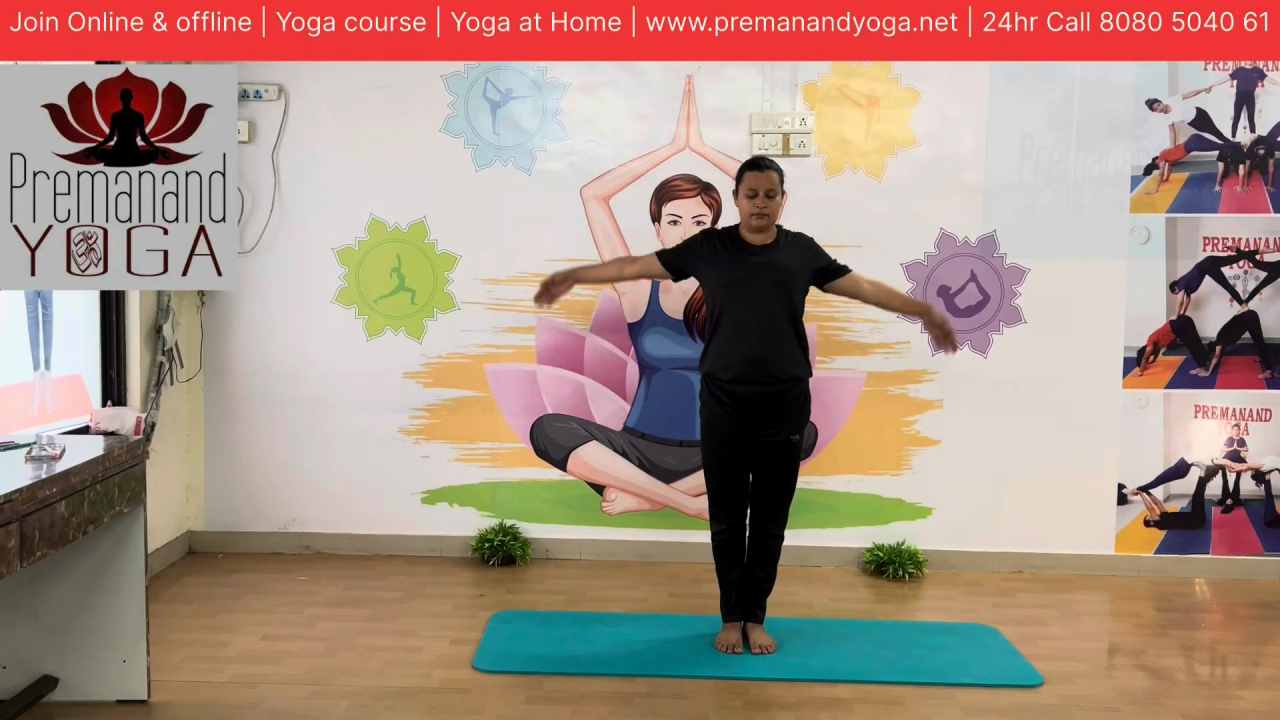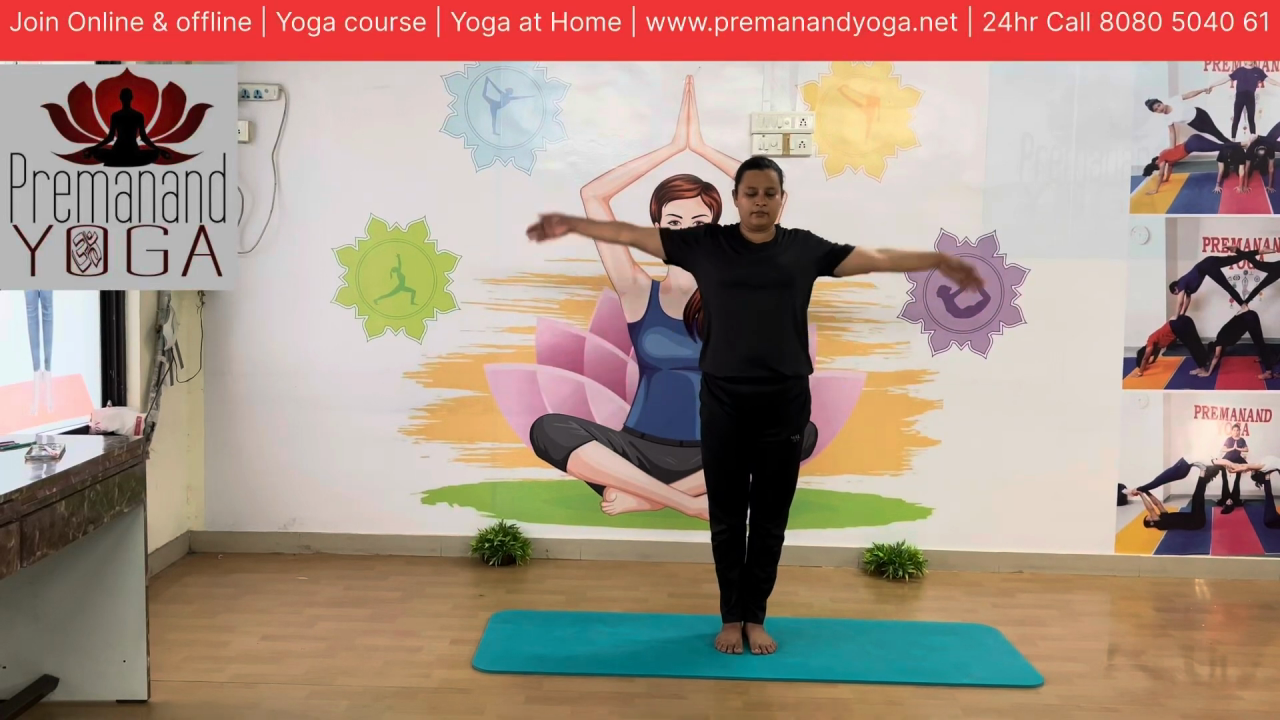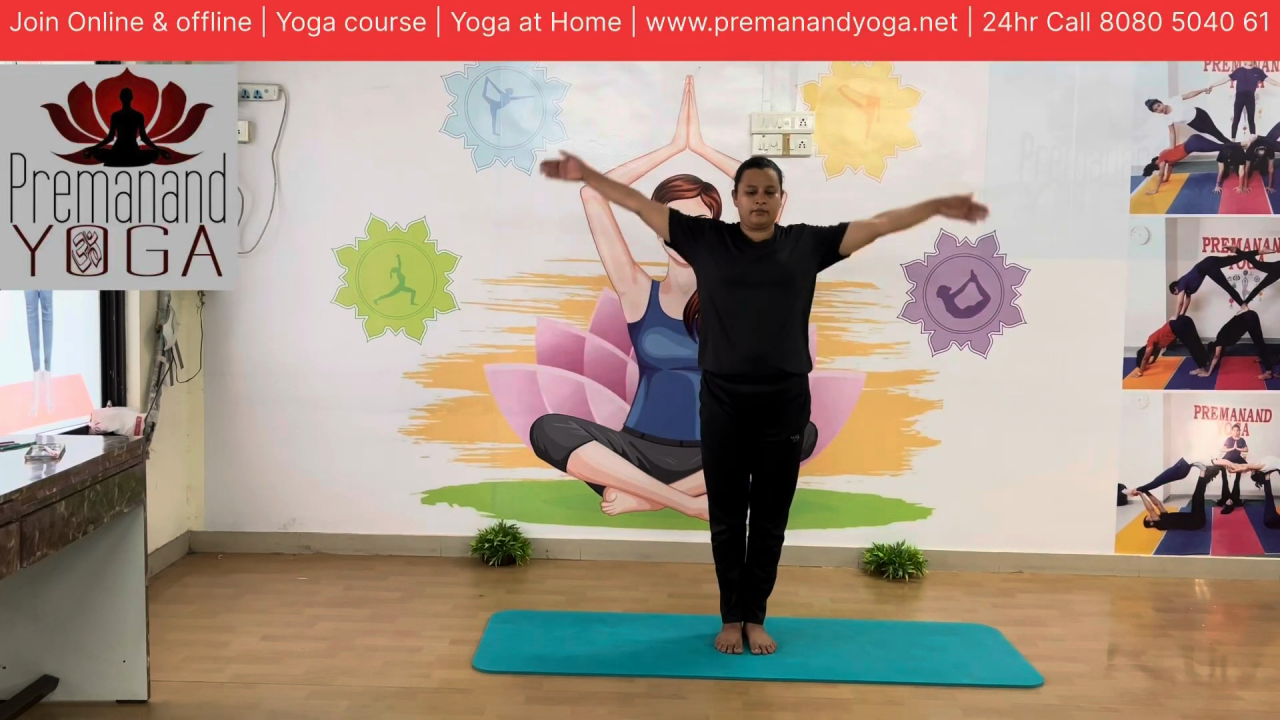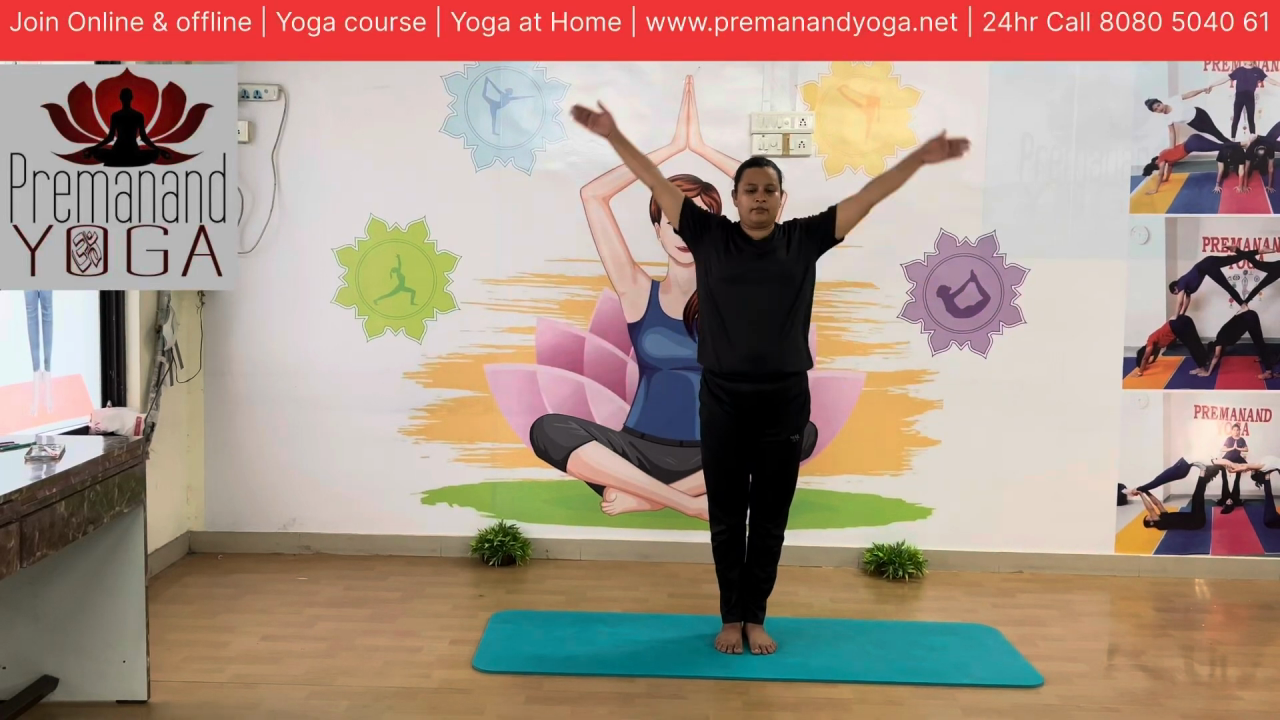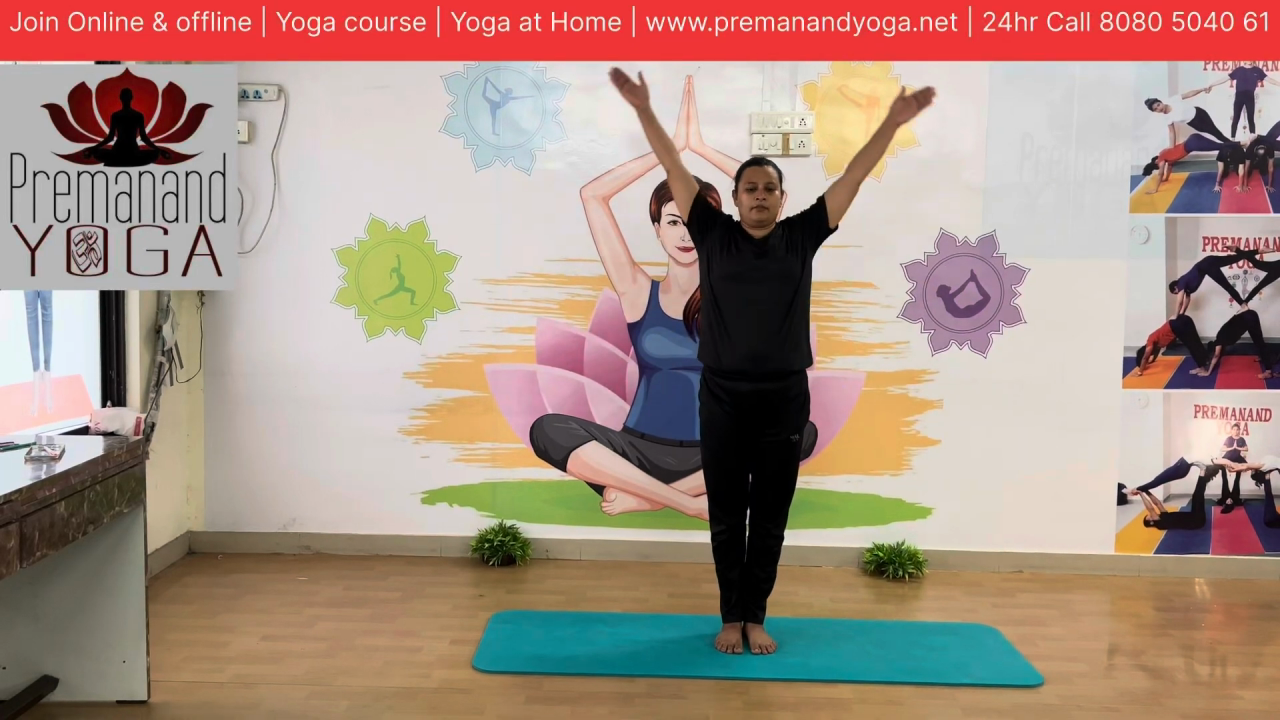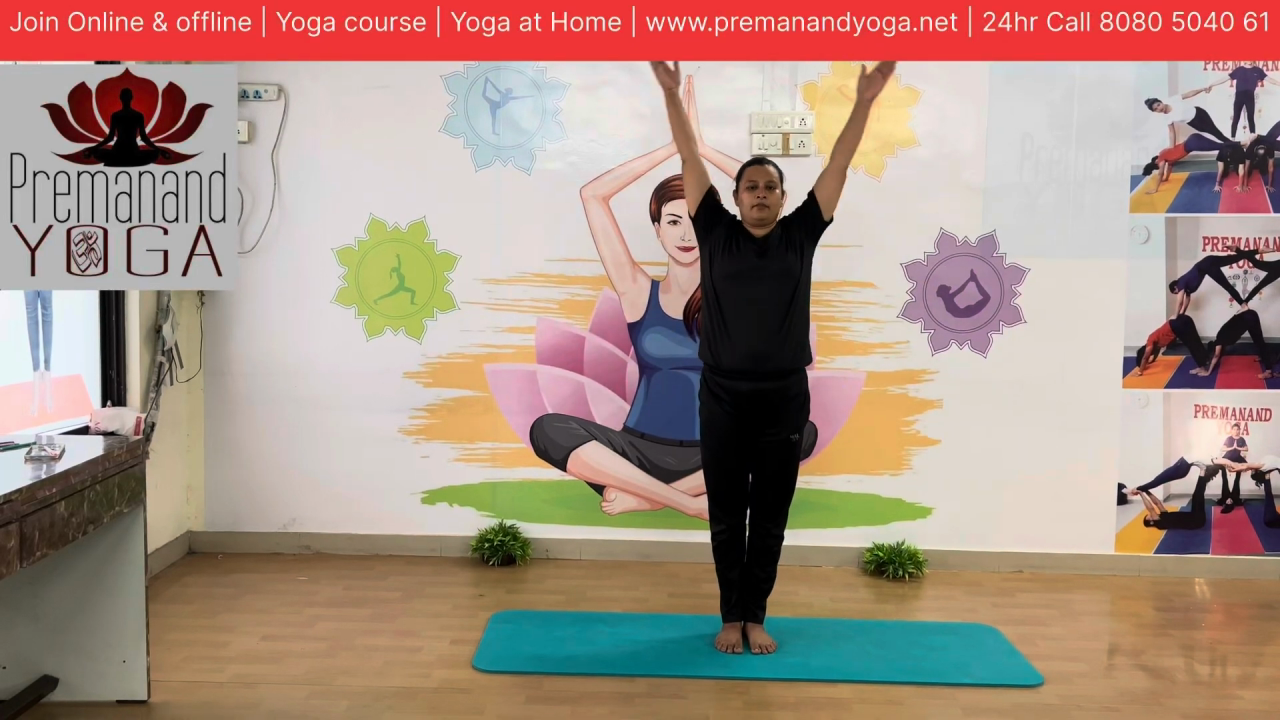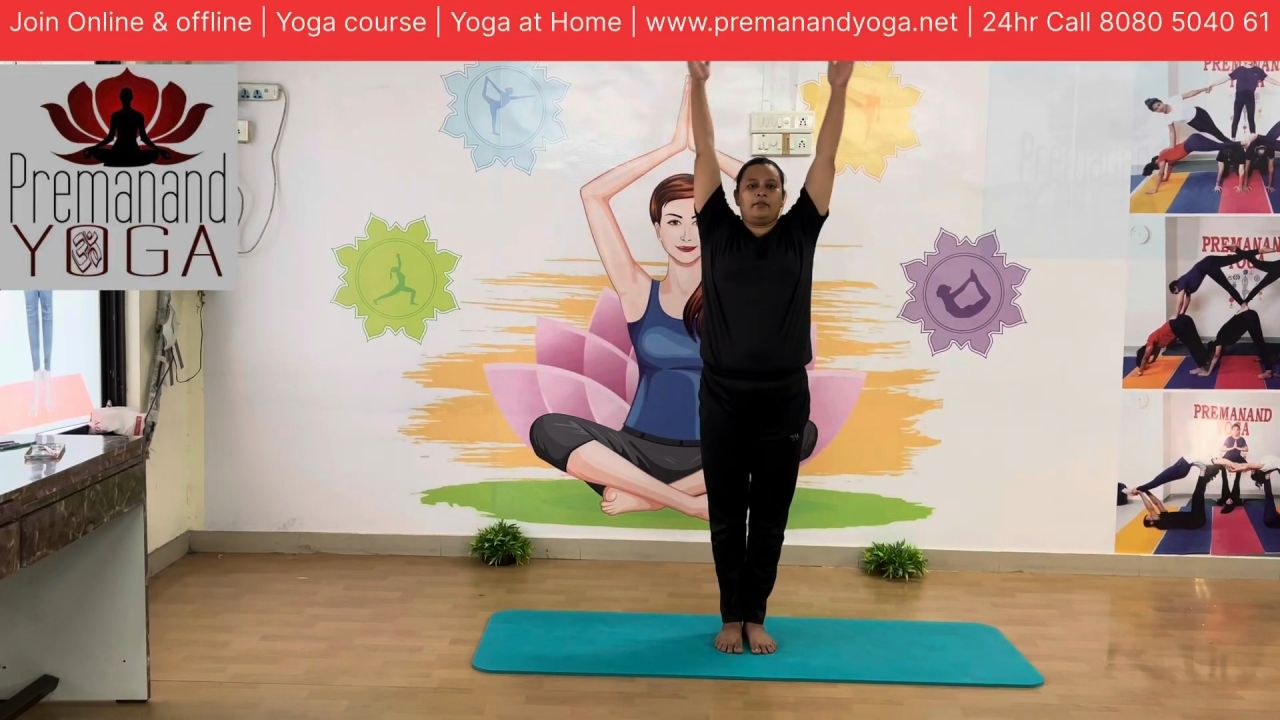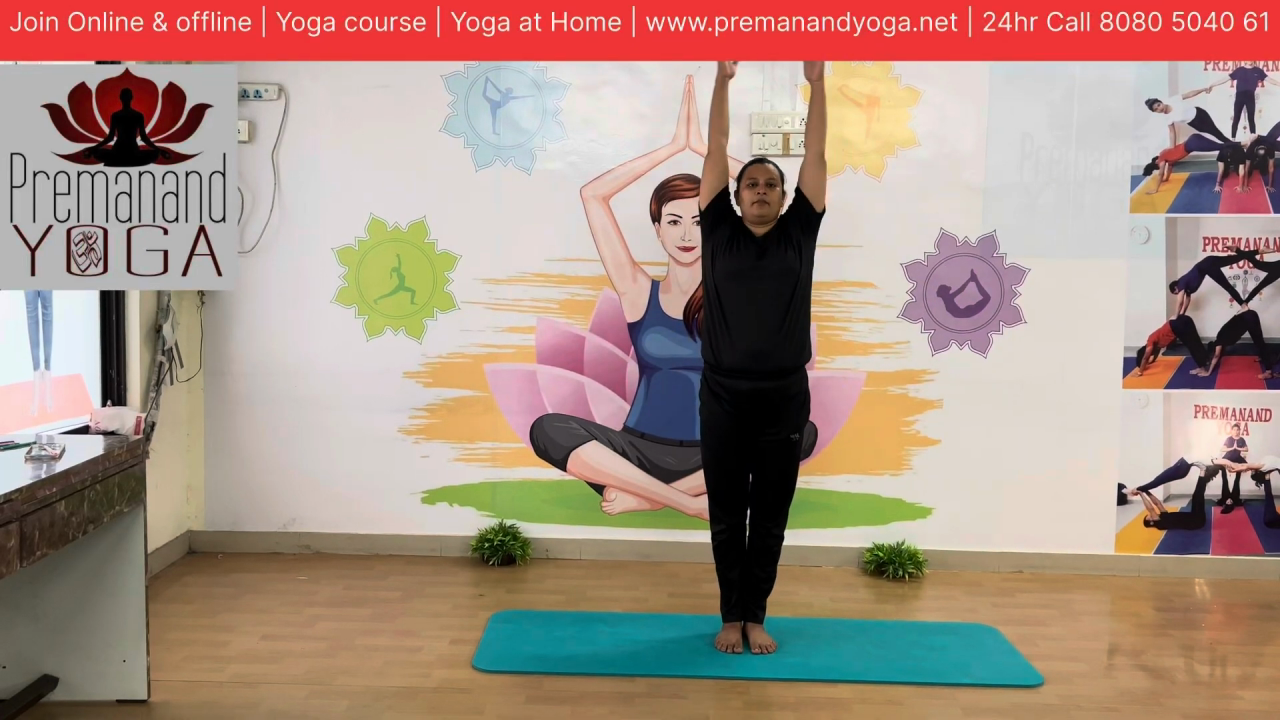
dt=0.1s
person 1, frame 1
left shoulder: (802, 250)
right shoulder: (708, 246)
left elbow: (859, 287)
right elbow: (640, 267)
left wrist: (922, 311)
right wrist: (574, 276)
left hip: (785, 400)
right hip: (723, 399)
left knee: (770, 516)
right knee: (726, 515)
left ankle: (755, 615)
right ankle: (730, 616)
person 1, frame 2
left shoulder: (804, 247)
right shoulder: (706, 243)
left elbow: (871, 257)
right elbow: (636, 235)
left wrist: (936, 259)
right wrist: (572, 224)
left hip: (785, 398)
right hip: (724, 398)
left knee: (771, 517)
right knee: (727, 515)
left ankle: (755, 615)
right ankle: (731, 616)
person 1, frame 3
left shoulder: (805, 243)
right shoulder: (707, 239)
left elbow: (874, 226)
right elbow: (644, 207)
left wrist: (935, 207)
right wrist: (588, 177)
left hip: (784, 400)
right hip: (723, 400)
left knee: (770, 518)
right knee: (726, 516)
left ankle: (755, 616)
right ankle: (730, 617)
person 1, frame 4
left shoulder: (805, 240)
right shoulder: (710, 238)
left elbow: (865, 198)
right elbow: (660, 184)
left wrist: (920, 158)
right wrist: (613, 137)
left hip: (785, 398)
right hip: (723, 398)
left knee: (770, 517)
right knee: (726, 516)
left ankle: (755, 615)
right ankle: (730, 615)
person 1, frame 5
left shoulder: (801, 237)
right shoulder: (713, 235)
left elbow: (852, 176)
right elbow: (673, 167)
left wrist: (894, 122)
right wrist: (643, 111)
left hip: (784, 399)
right hip: (722, 399)
left knee: (770, 519)
right knee: (726, 517)
left ankle: (755, 616)
right ankle: (730, 615)
person 1, frame 6
left shoulder: (800, 235)
right shoulder: (715, 233)
left elbow: (837, 166)
right elbow: (690, 161)
left wrist: (865, 101)
right wrist: (671, 95)
left hip: (784, 398)
right hip: (723, 397)
left knee: (770, 515)
right knee: (726, 514)
left ankle: (755, 615)
right ankle: (730, 615)
person 1, frame 7
left shoulder: (799, 234)
right shoulder: (718, 232)
left elbow: (825, 160)
right elbow: (704, 155)
left wrist: (839, 89)
right wrist: (696, 84)
left hip: (784, 398)
right hip: (723, 397)
left knee: (770, 516)
right knee: (726, 514)
left ankle: (755, 616)
right ankle: (730, 614)
person 1, frame 8
left shoulder: (799, 233)
right shoulder: (719, 231)
left elbow: (815, 156)
right elbow: (715, 151)
left wrist: (817, 85)
right wrist: (721, 80)
left hip: (784, 397)
right hip: (723, 396)
left knee: (770, 516)
right knee: (726, 515)
left ankle: (755, 615)
right ankle: (730, 615)
person 2, frame 1
right shoulder: (640, 292)
right elbow: (593, 196)
left wrist: (700, 146)
right wrist: (674, 146)
right hip: (642, 451)
left knee: (801, 433)
right knee: (549, 430)
left ankle: (645, 495)
right ankle: (695, 502)
person 2, frame 2
right shoulder: (638, 292)
right elbow: (593, 196)
left wrist: (700, 146)
right wrist: (673, 147)
right hip: (642, 452)
left knee: (801, 433)
right knee: (548, 430)
left ankle: (646, 497)
right ankle: (694, 503)
person 2, frame 3
right shoulder: (638, 292)
right elbow: (592, 196)
left wrist: (700, 146)
right wrist: (674, 147)
right hip: (642, 452)
left knee: (801, 432)
right knee: (548, 430)
left ankle: (646, 496)
right ankle: (695, 503)
person 2, frame 4
right shoulder: (638, 292)
right elbow: (592, 196)
left wrist: (699, 146)
right wrist: (672, 147)
right hip: (642, 452)
left knee: (800, 433)
right knee: (548, 430)
left ankle: (646, 496)
right ankle: (694, 503)
person 2, frame 5
right shoulder: (638, 292)
right elbow: (592, 196)
left wrist: (699, 146)
right wrist: (671, 147)
right hip: (641, 451)
left knee: (800, 432)
right knee: (548, 430)
left ankle: (645, 495)
right ankle: (694, 502)
person 2, frame 6
right shoulder: (638, 291)
right elbow: (592, 195)
left wrist: (701, 146)
right wrist: (673, 146)
right hip: (641, 452)
left knee: (801, 432)
right knee: (547, 431)
left ankle: (644, 496)
right ankle: (694, 503)
person 2, frame 7
right shoulder: (638, 291)
right elbow: (592, 195)
left wrist: (702, 146)
right wrist: (675, 145)
right hip: (641, 451)
left knee: (801, 431)
right knee: (548, 430)
left ankle: (644, 496)
right ankle: (694, 502)
person 2, frame 8
right shoulder: (638, 291)
right elbow: (592, 195)
left wrist: (700, 144)
right wrist: (673, 146)
right hip: (642, 452)
left knee: (800, 433)
right knee: (548, 430)
left ankle: (646, 496)
right ankle: (694, 502)
